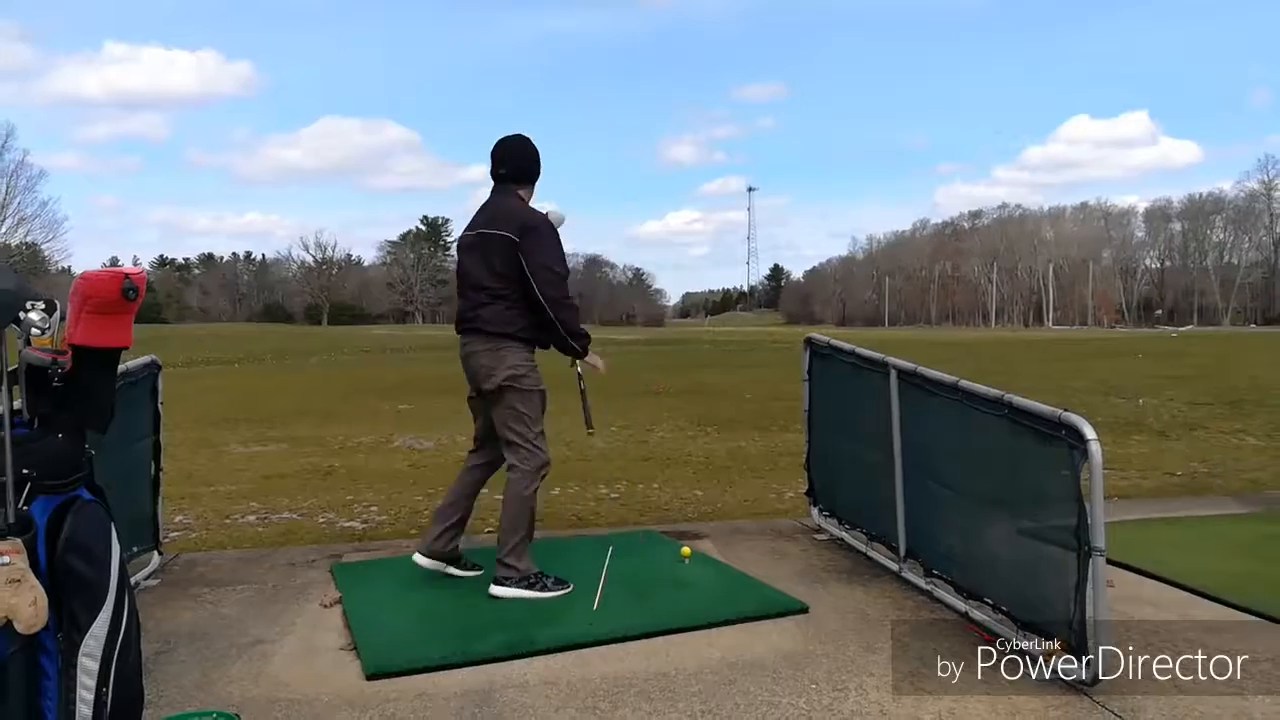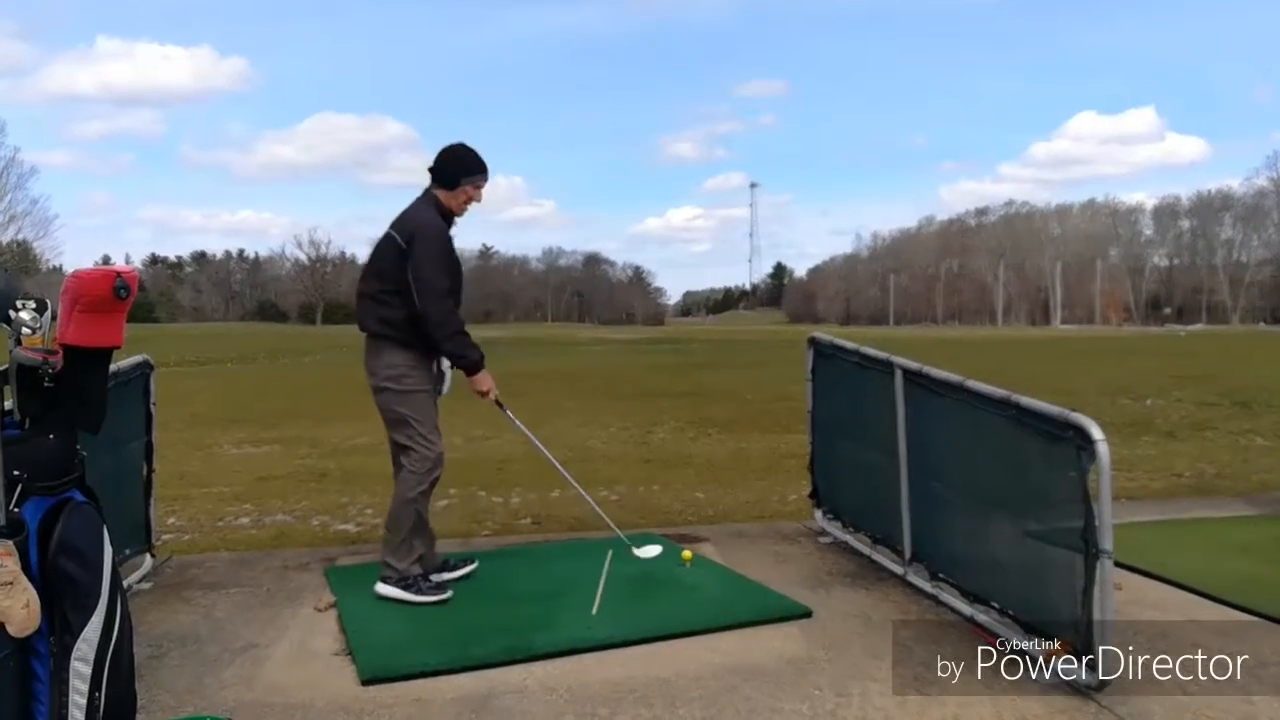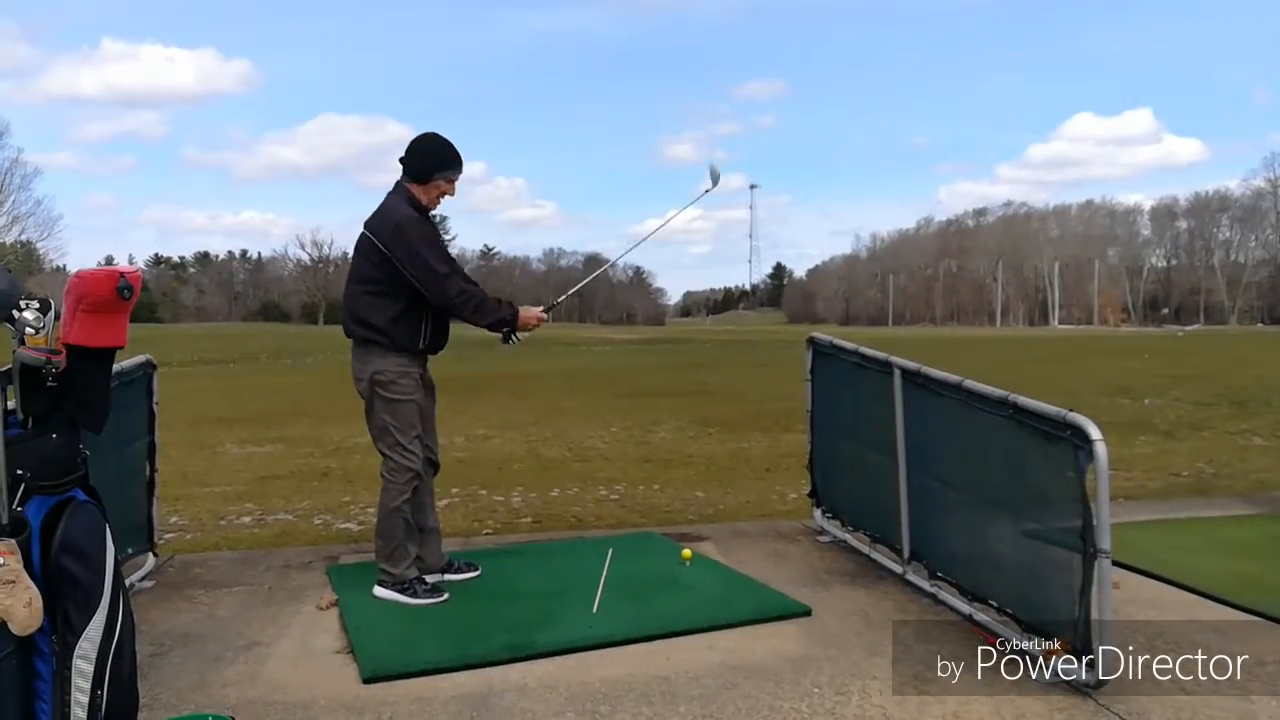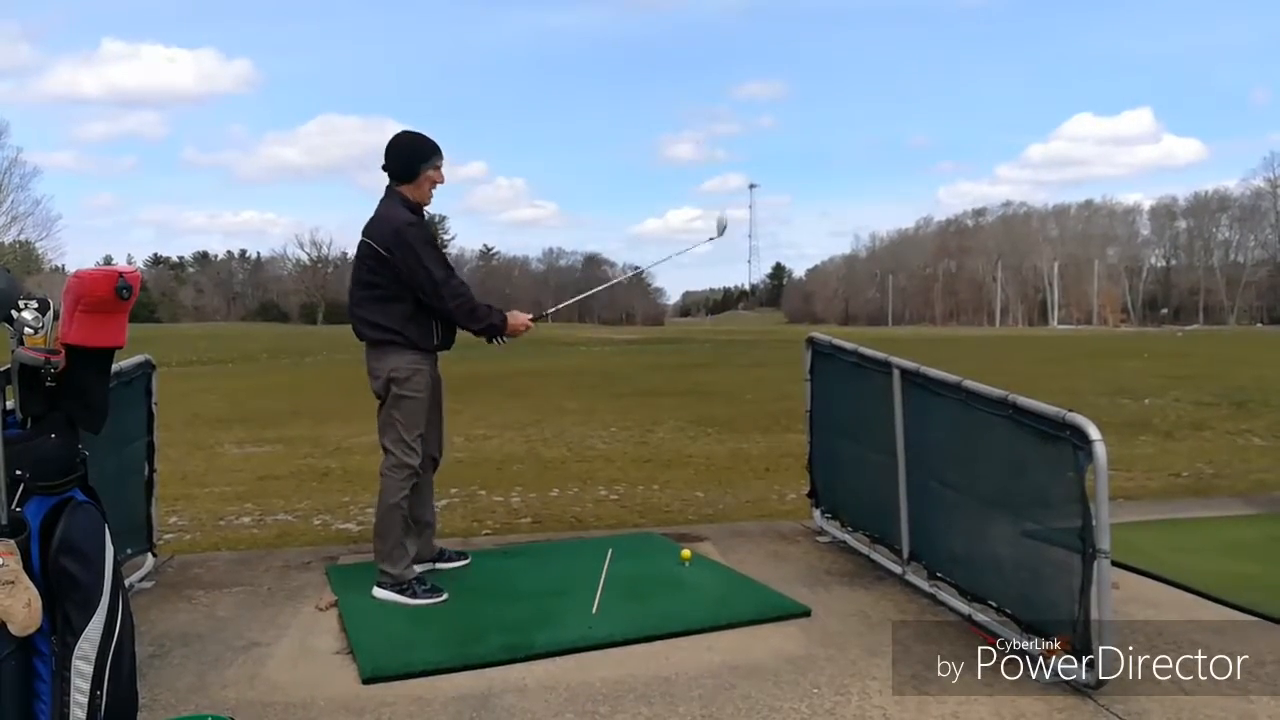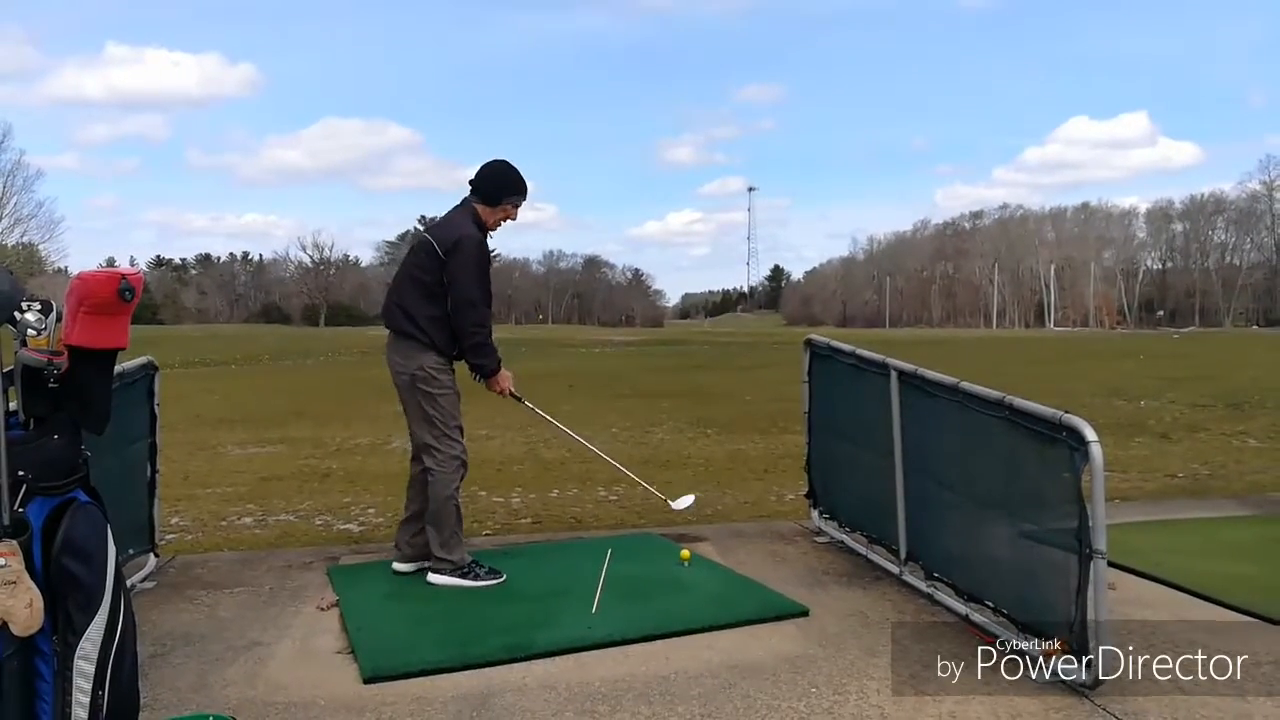
dt=1s
person 1, frame 1
left shoulder: (475, 226)
right shoulder: (531, 223)
right elbow: (551, 293)
right wrist: (580, 347)
left hip: (474, 345)
right hip: (507, 351)
left knee: (488, 450)
right knee: (528, 458)
left ankle: (438, 545)
right ankle: (513, 572)
person 1, frame 2
left shoulder: (425, 222)
right shoulder: (428, 228)
right elbow: (436, 307)
left wrist: (444, 359)
right wrist: (474, 365)
left hip: (408, 354)
right hip: (398, 357)
left knee: (416, 459)
right knee: (423, 457)
left ankle: (421, 559)
right ankle: (398, 571)
person 1, frame 3
left shoulder: (407, 218)
right shoulder: (401, 223)
left elbow: (447, 283)
right elbow: (447, 290)
left wrist: (502, 315)
right wrist: (510, 315)
left hip: (406, 357)
right hip: (387, 361)
left knee: (423, 461)
right knee: (403, 465)
left ankle: (427, 560)
right ankle: (394, 575)
person 1, frame 4
left shoulder: (401, 220)
right shoulder: (400, 226)
left elbow: (439, 287)
right elbow: (442, 291)
left wrist: (491, 320)
right wrist: (498, 322)
left hip: (414, 353)
right hip: (401, 357)
left knee: (425, 456)
right knee: (403, 462)
left ankle: (419, 549)
right ankle: (392, 575)
person 1, frame 5
left shoulder: (451, 228)
right shoulder: (468, 240)
right elbow: (468, 313)
left wrist: (486, 364)
right wrist: (490, 368)
left hip: (411, 349)
right hip: (424, 355)
left knee: (429, 453)
right knee: (447, 456)
left ankle: (412, 549)
right ankle: (448, 562)
